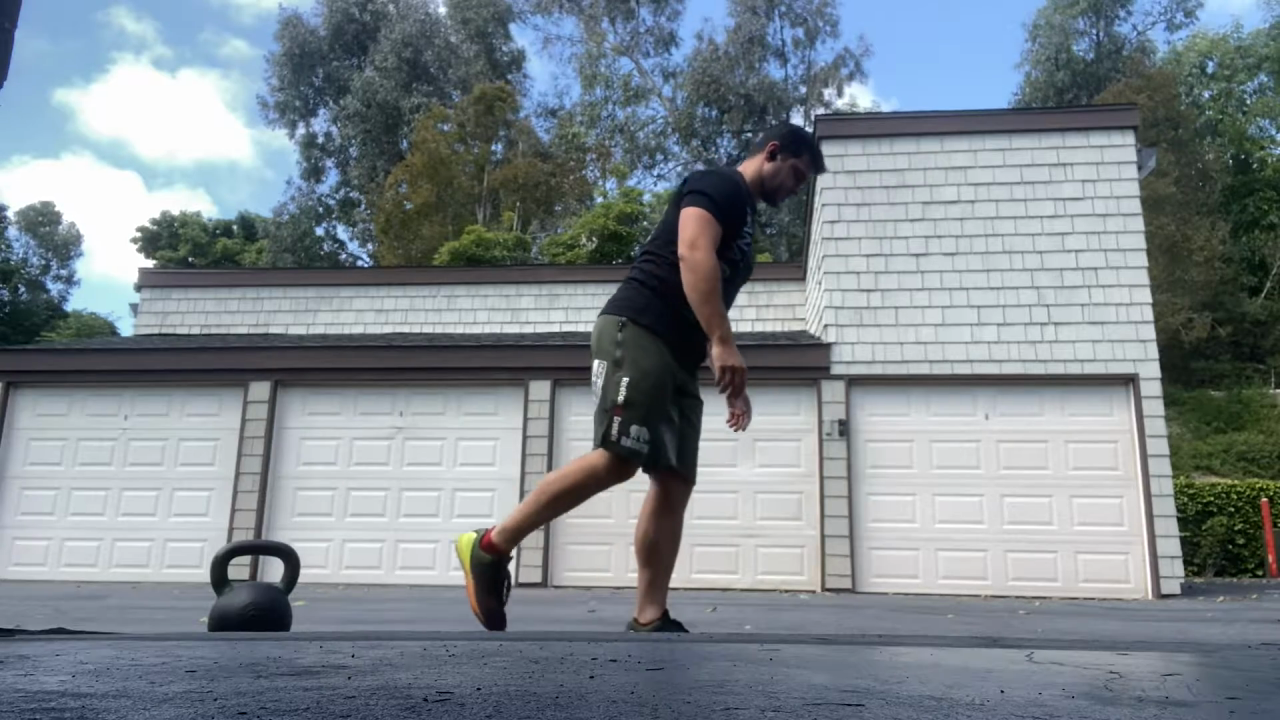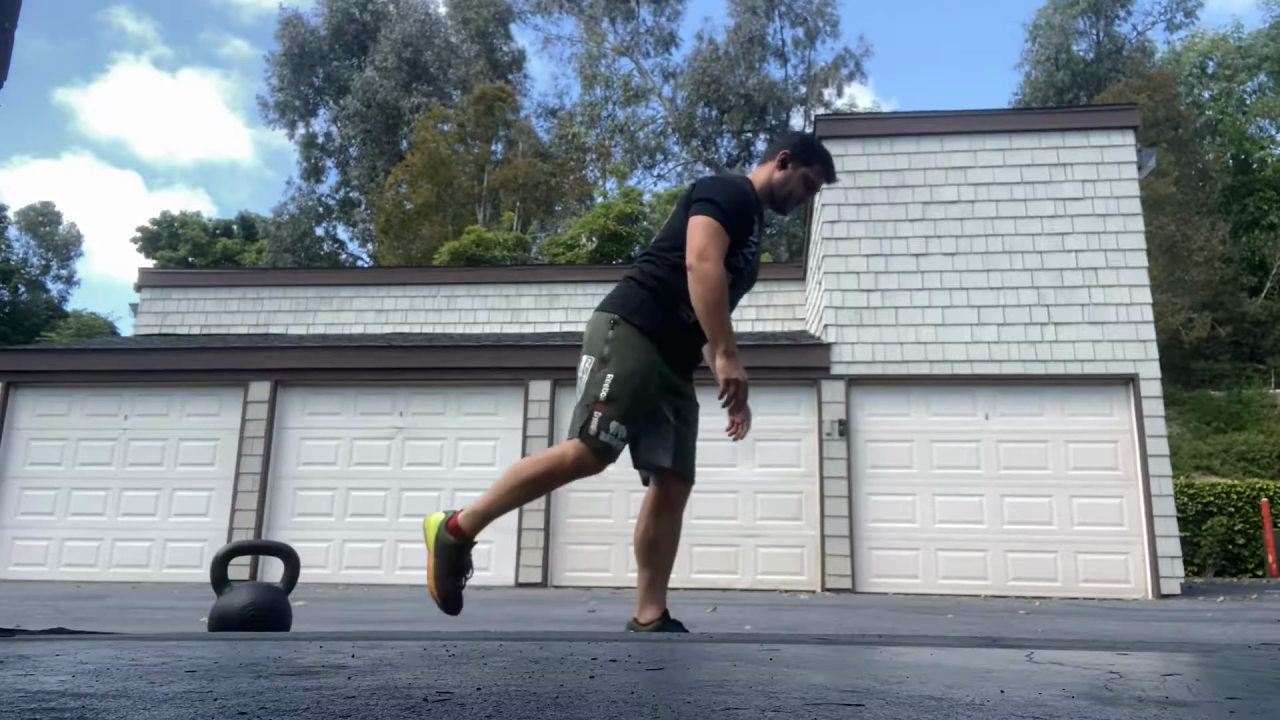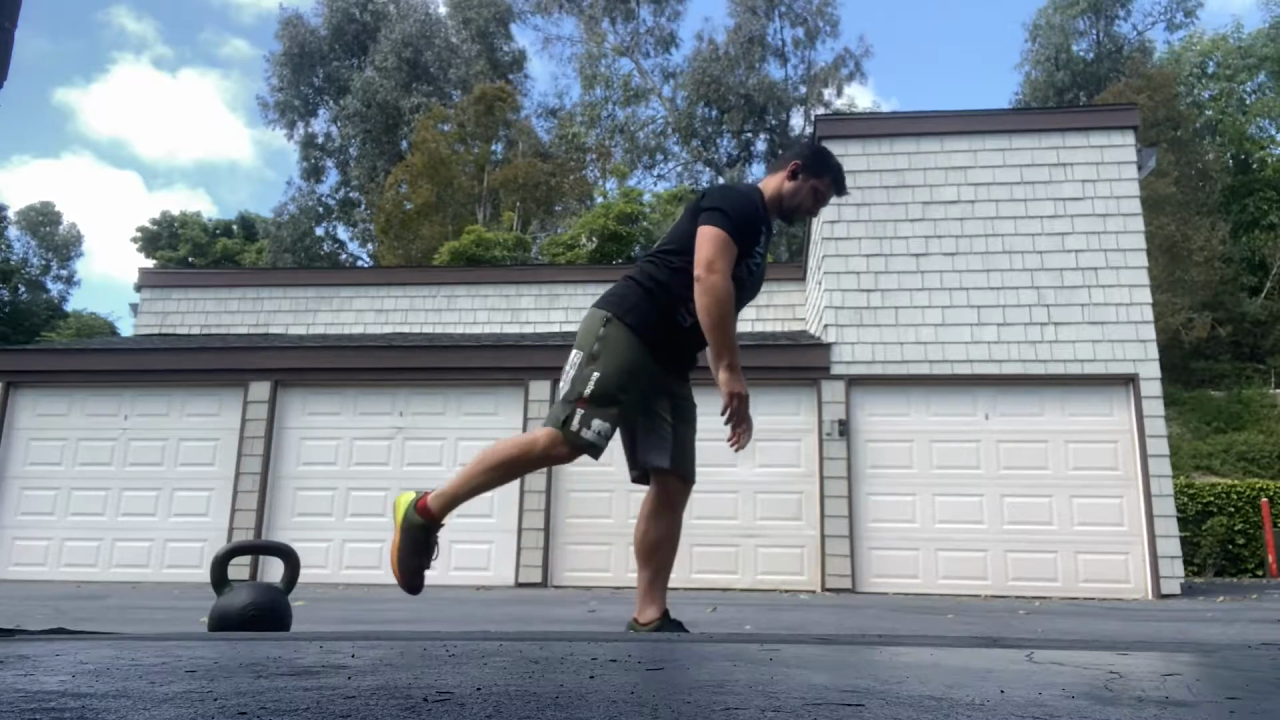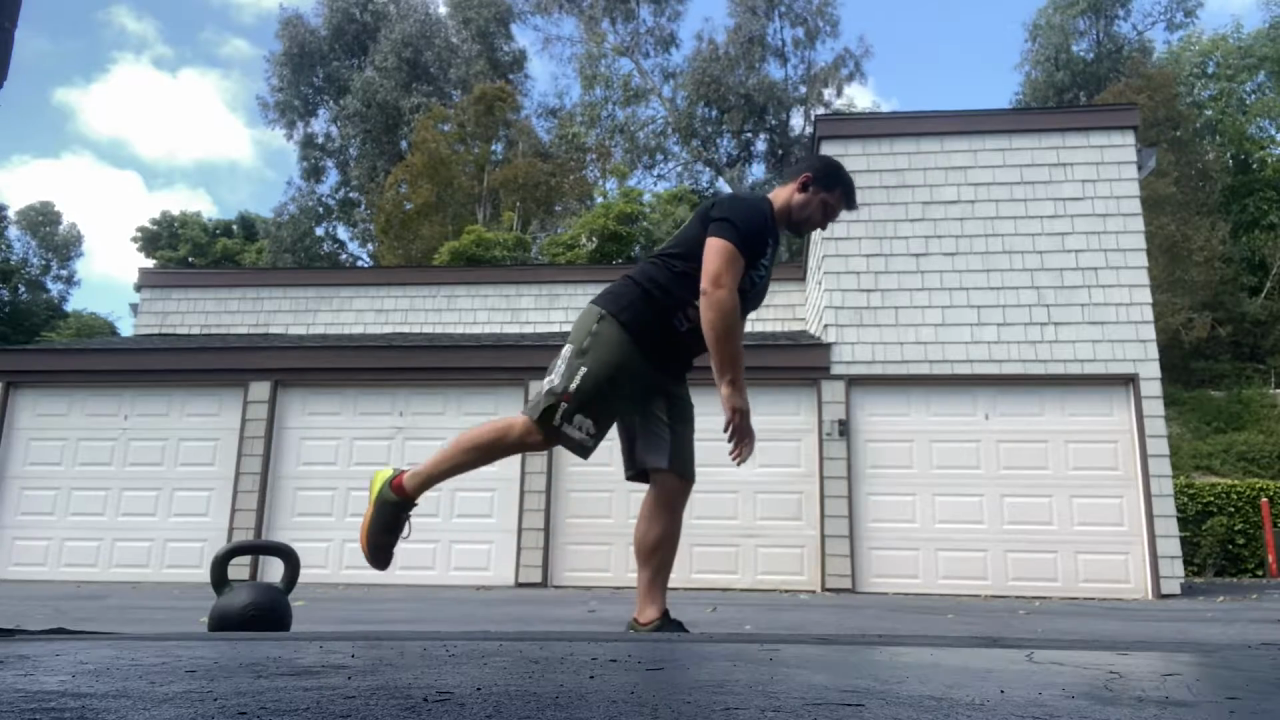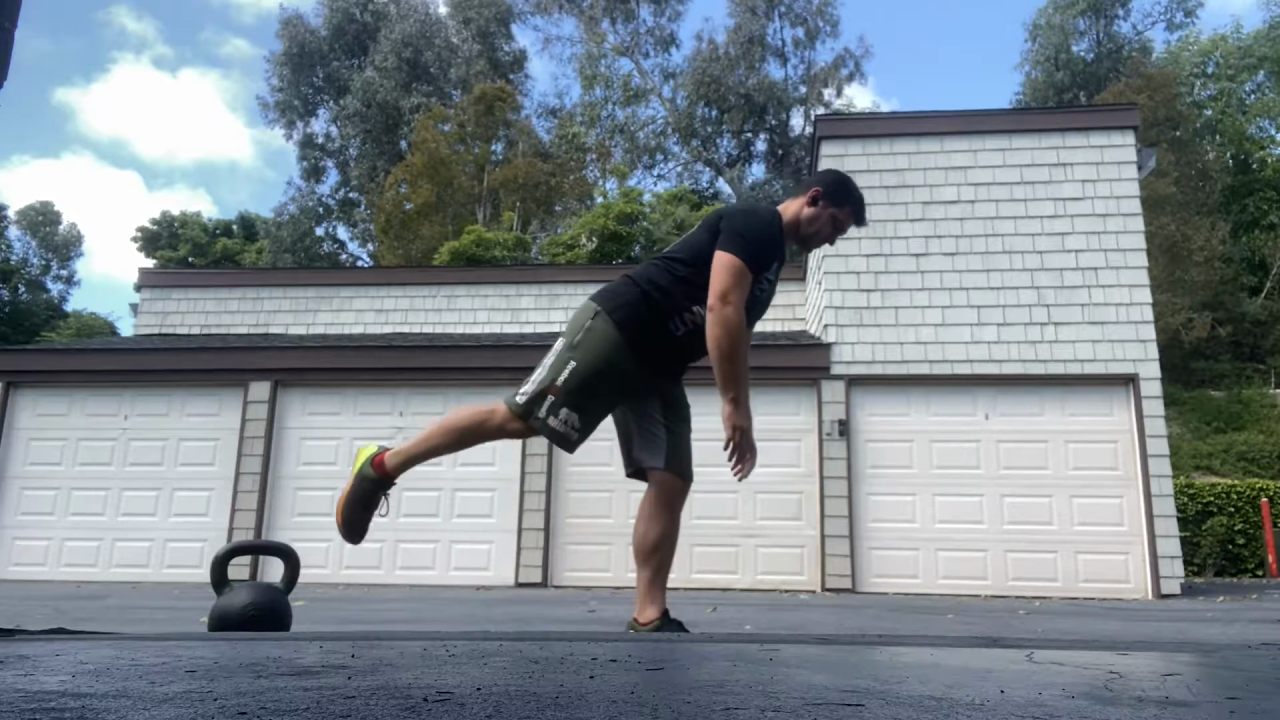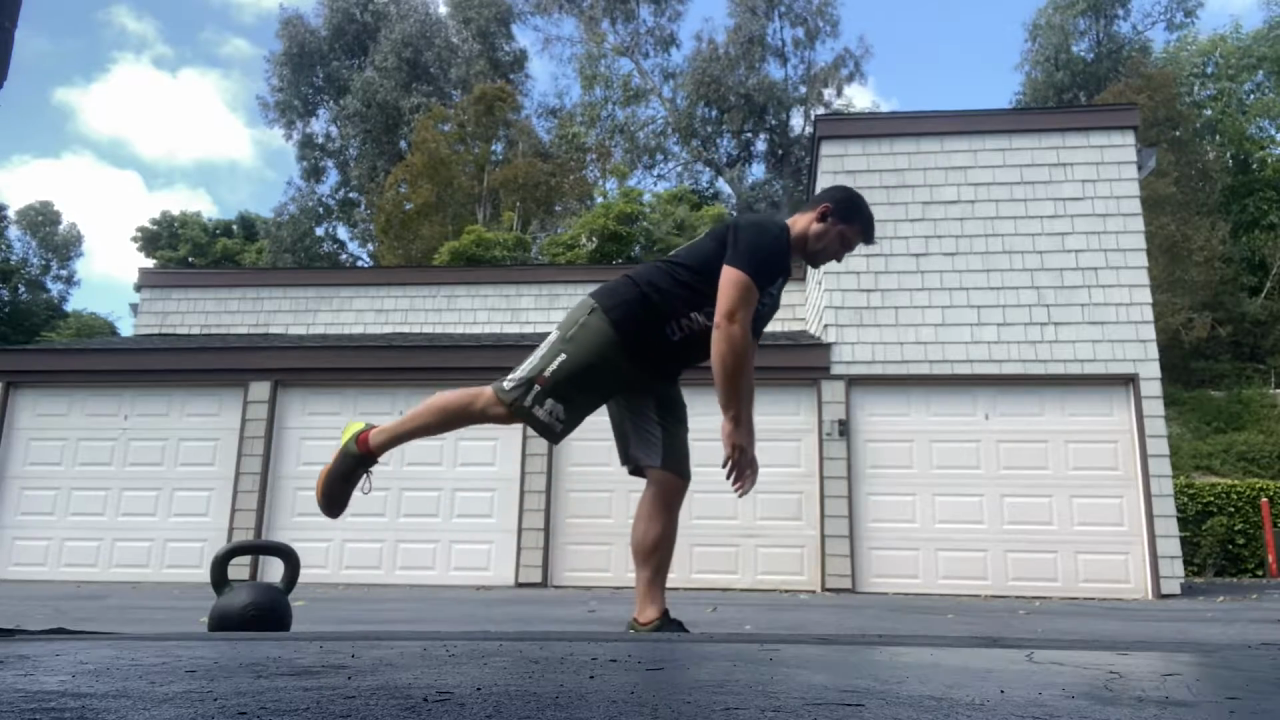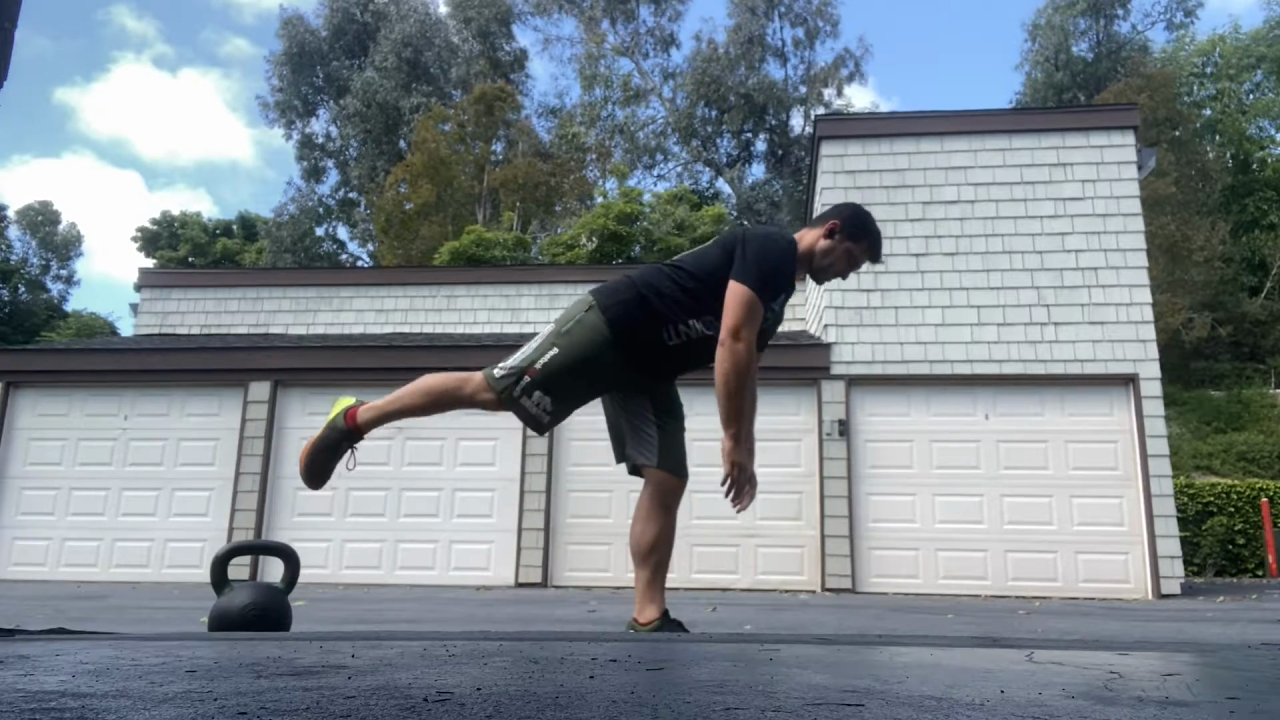
dt=0.1s
person 1, frame 1
left shoulder: (743, 212)
right shoulder: (716, 185)
right elbow: (693, 255)
left wrist: (729, 376)
right wrist: (724, 347)
left hip: (677, 352)
right hip: (637, 330)
left knee: (676, 480)
right knee: (614, 459)
left ankle: (650, 616)
right ankle: (491, 548)
person 1, frame 2
left shoulder: (751, 223)
right shoulder: (726, 192)
left elbow: (712, 309)
right elbow: (701, 264)
left wrist: (732, 388)
right wrist: (728, 359)
left hip: (673, 356)
right hip: (630, 329)
left knee: (673, 482)
right knee: (589, 452)
left ankle: (650, 616)
right ankle: (457, 530)
person 1, frame 3
left shoulder: (761, 230)
right shoulder: (736, 202)
left elbow: (721, 314)
right elbow: (709, 278)
left wrist: (735, 394)
right wrist: (729, 373)
left hip: (667, 359)
right hip: (623, 329)
left knee: (674, 482)
right knee: (560, 442)
left ankle: (650, 615)
right ankle: (428, 510)
person 1, frame 4
left shoulder: (767, 243)
right shoulder: (745, 211)
left elbow: (722, 324)
right elbow: (715, 291)
left wrist: (738, 410)
right wrist: (732, 389)
left hip: (664, 361)
right hip: (619, 329)
left knee: (672, 483)
right knee: (539, 429)
left ankle: (649, 616)
right ankle: (402, 487)
person 1, frame 5
left shoulder: (773, 256)
right shoulder: (755, 223)
left elbow: (734, 337)
right elbow: (723, 309)
left wrist: (742, 422)
right wrist: (733, 404)
left hip: (657, 363)
right hip: (615, 327)
left knee: (671, 481)
right knee: (516, 418)
left ankle: (649, 615)
right ankle: (384, 466)
person 1, frame 6
left shoulder: (776, 270)
right shoulder: (763, 235)
left elbow: (736, 351)
right elbow: (728, 324)
left wrist: (744, 437)
right wrist: (734, 423)
left hip: (654, 364)
right hip: (611, 326)
left knee: (669, 481)
right knee: (502, 404)
left ankle: (648, 615)
right ankle: (369, 442)
person 1, frame 7
left shoulder: (778, 292)
right shoulder: (767, 249)
left elbow: (742, 364)
right elbow: (732, 345)
left wrist: (745, 453)
right wrist: (734, 441)
left hip: (647, 365)
right hip: (609, 325)
left knee: (667, 480)
right knee: (490, 388)
left ankle: (648, 612)
right ankle: (356, 420)
